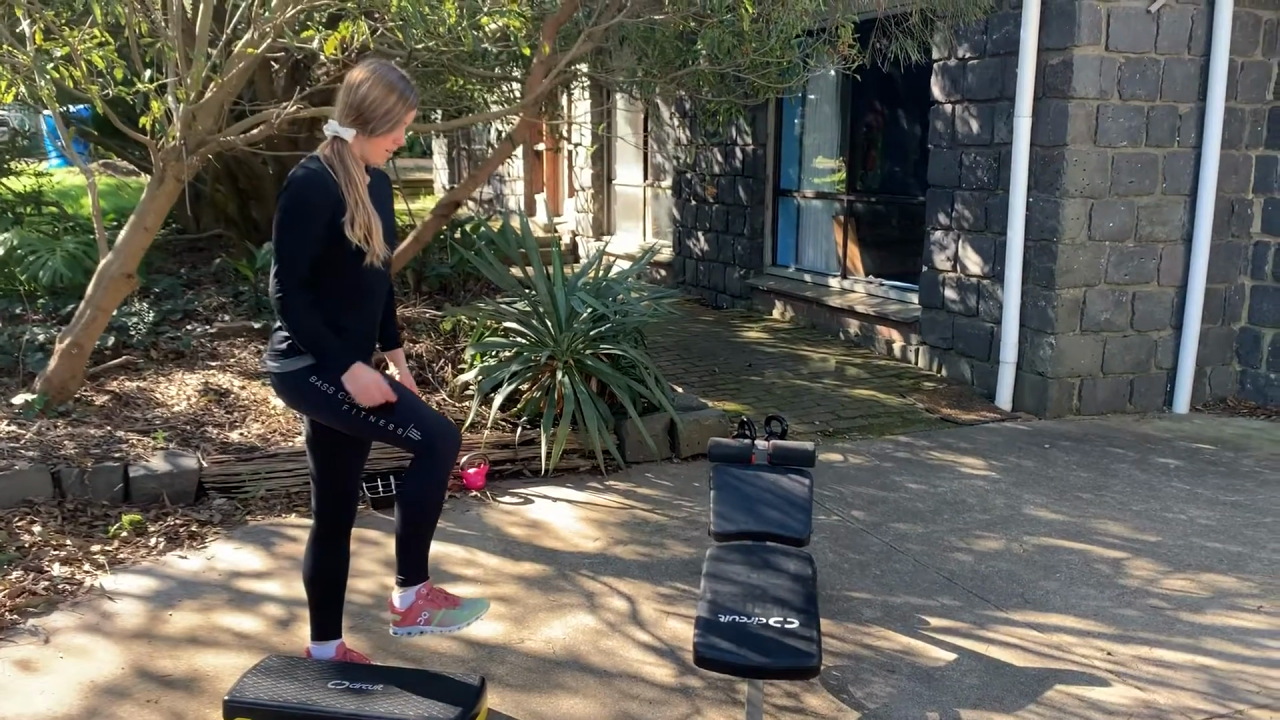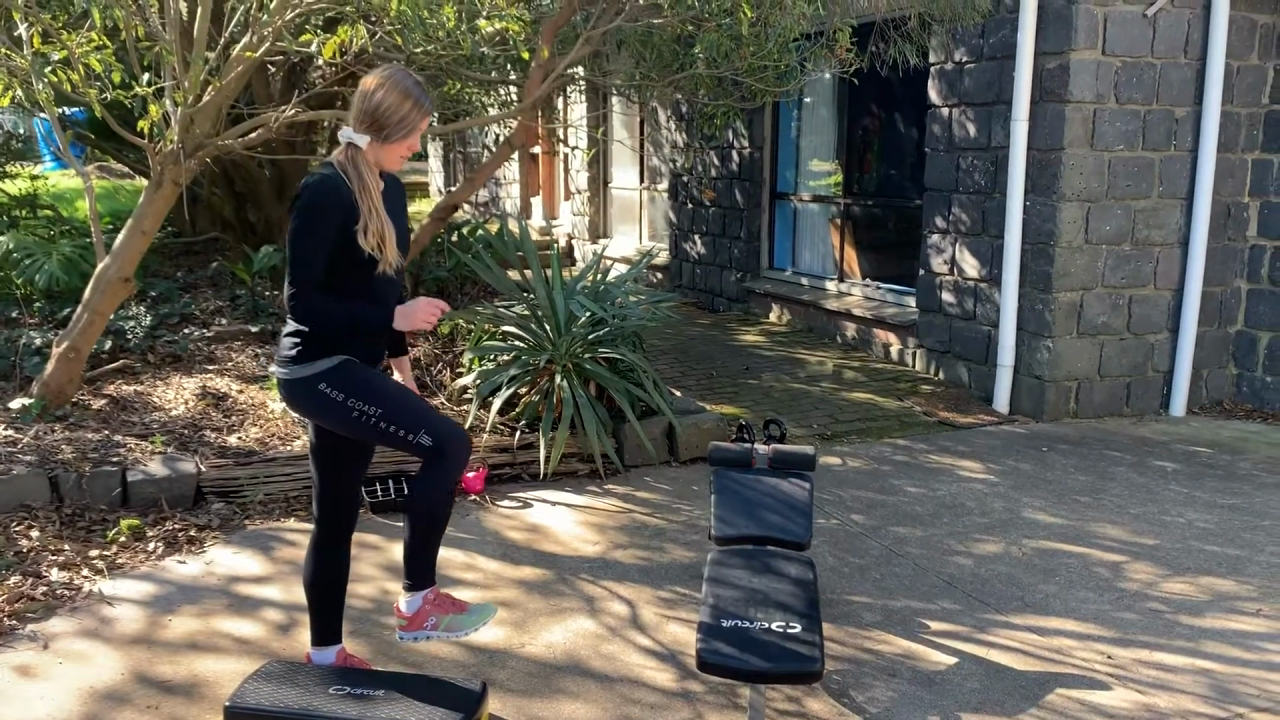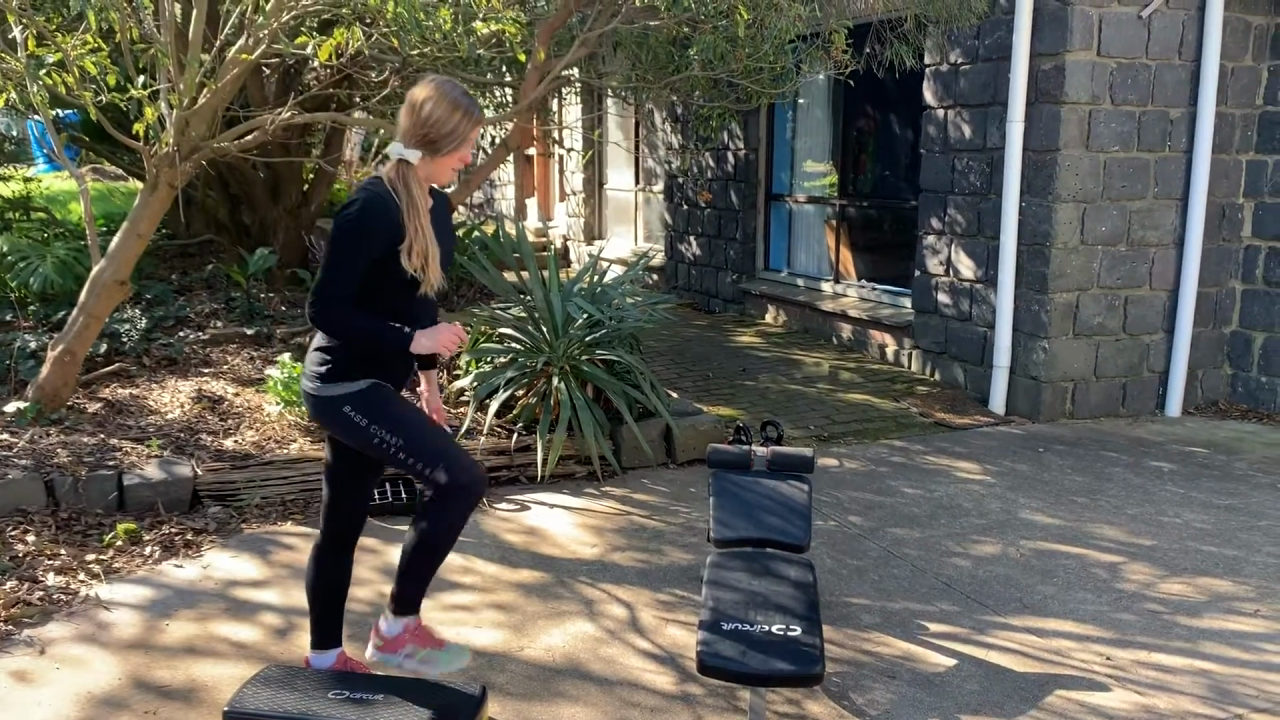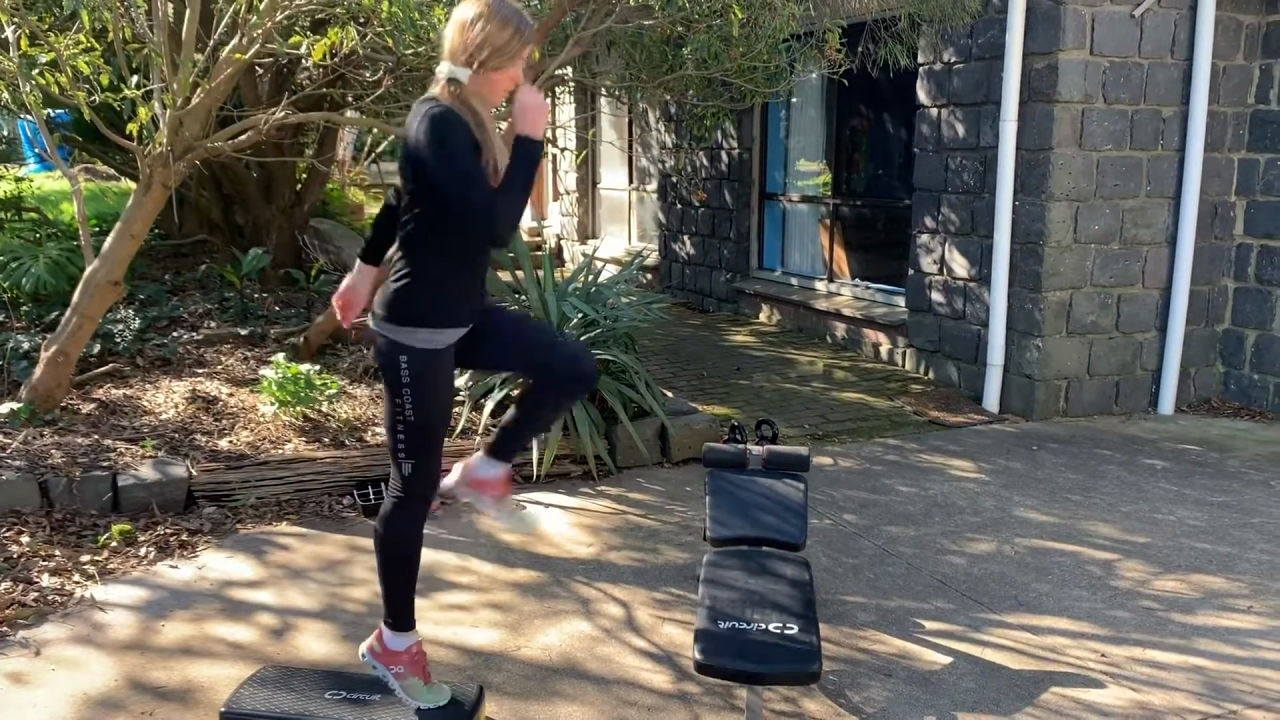
dt=0.3s
person 1, frame 1
left shoulder: (375, 183)
right shoulder: (311, 185)
right elbow: (286, 295)
left wrist: (393, 358)
right wrist: (346, 367)
left hip: (342, 363)
right hip: (309, 363)
left knee: (336, 508)
right knee: (438, 438)
left ankle: (326, 646)
right ankle: (411, 595)
person 1, frame 2
left shoulder: (389, 189)
right shoulder: (325, 191)
right elbow: (302, 301)
left wrist: (399, 363)
right wrist: (396, 319)
left hip: (350, 368)
right hip: (316, 370)
left knee: (337, 514)
right knee: (448, 444)
left ankle: (326, 652)
right ankle: (418, 601)
person 1, frame 3
left shoulder: (433, 203)
right shoulder: (371, 207)
right elbow: (329, 312)
left wrist: (425, 381)
right wrist: (415, 341)
left hip: (374, 384)
right hip: (345, 388)
left knee: (343, 521)
right knee: (460, 484)
left ankle: (327, 653)
right ankle: (398, 628)
person 1, frame 4
left shoulder: (463, 116)
right shoulder: (438, 124)
left elbow: (402, 201)
right elbow: (494, 225)
left wrist: (365, 269)
right wrist: (529, 137)
left hip: (463, 316)
right hip: (415, 331)
left knee: (574, 367)
right knee: (415, 483)
left ankle: (485, 469)
right ankle: (393, 641)
